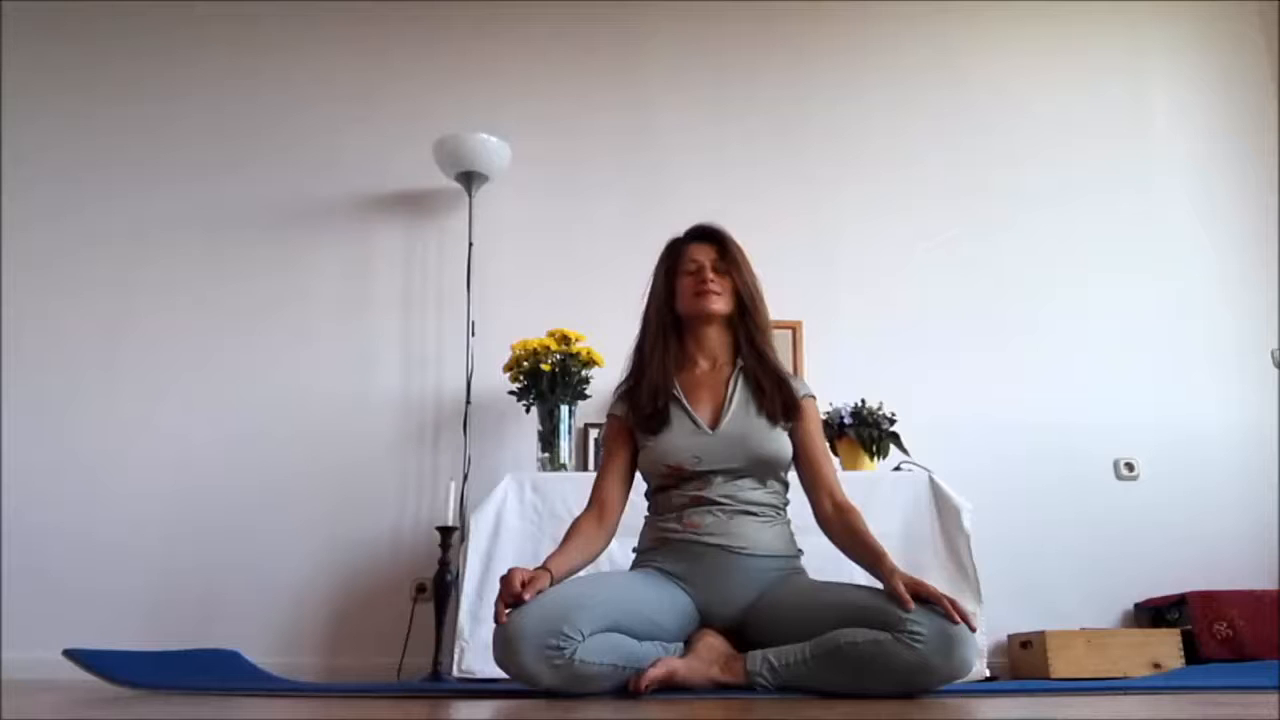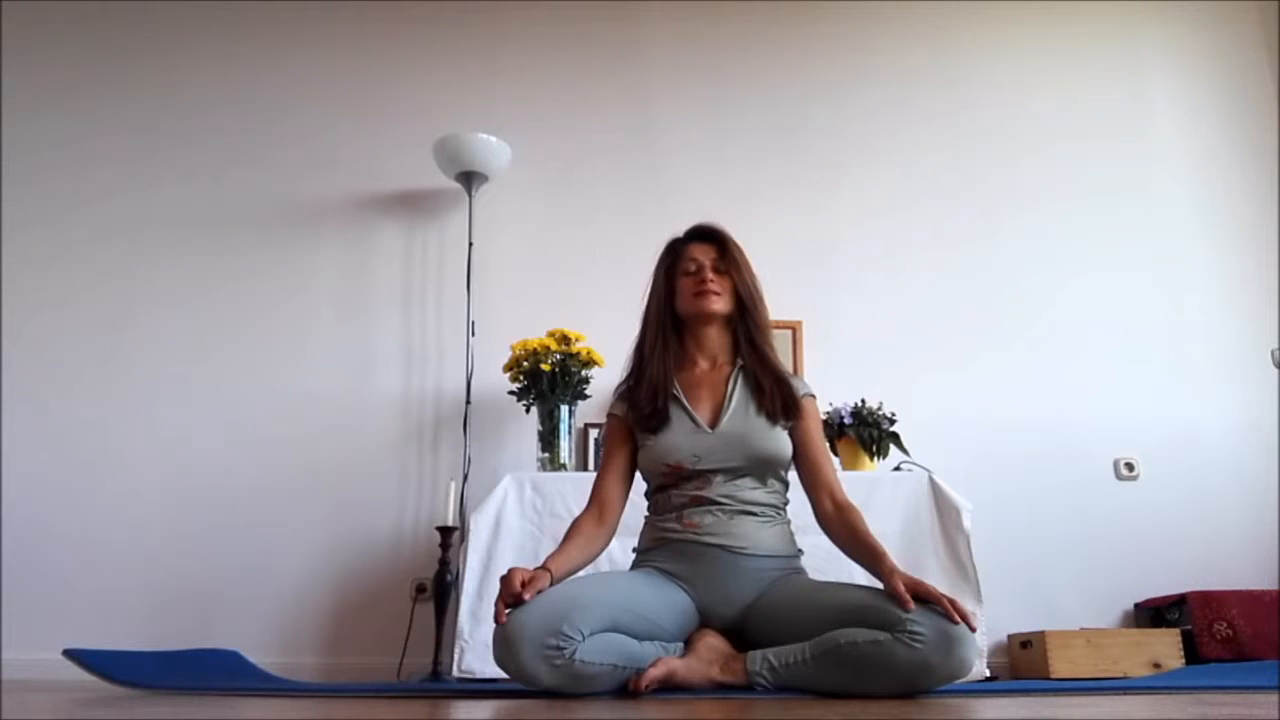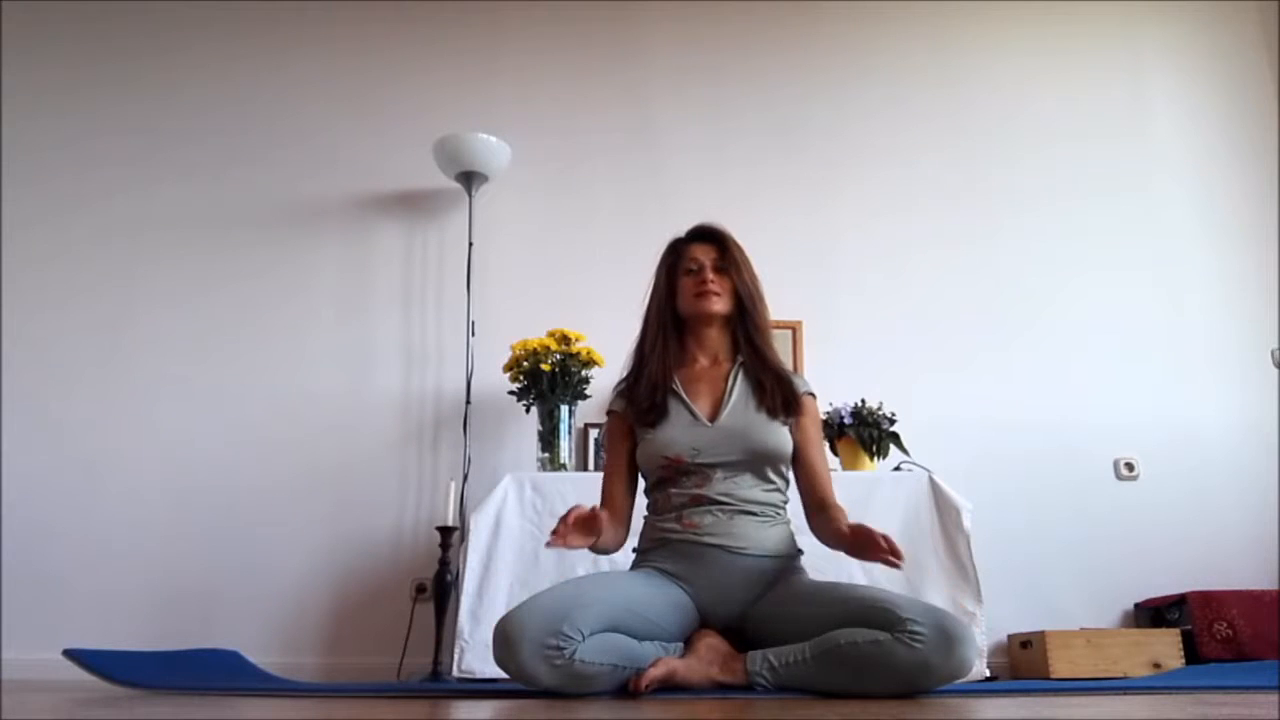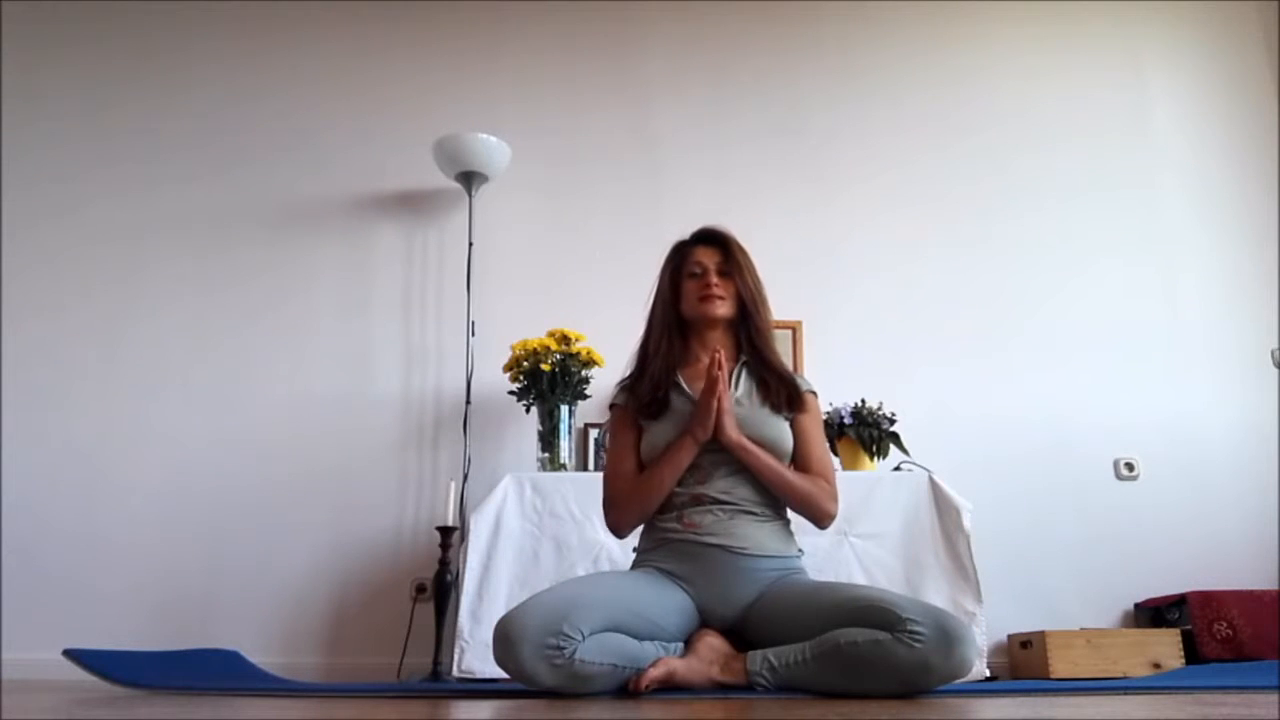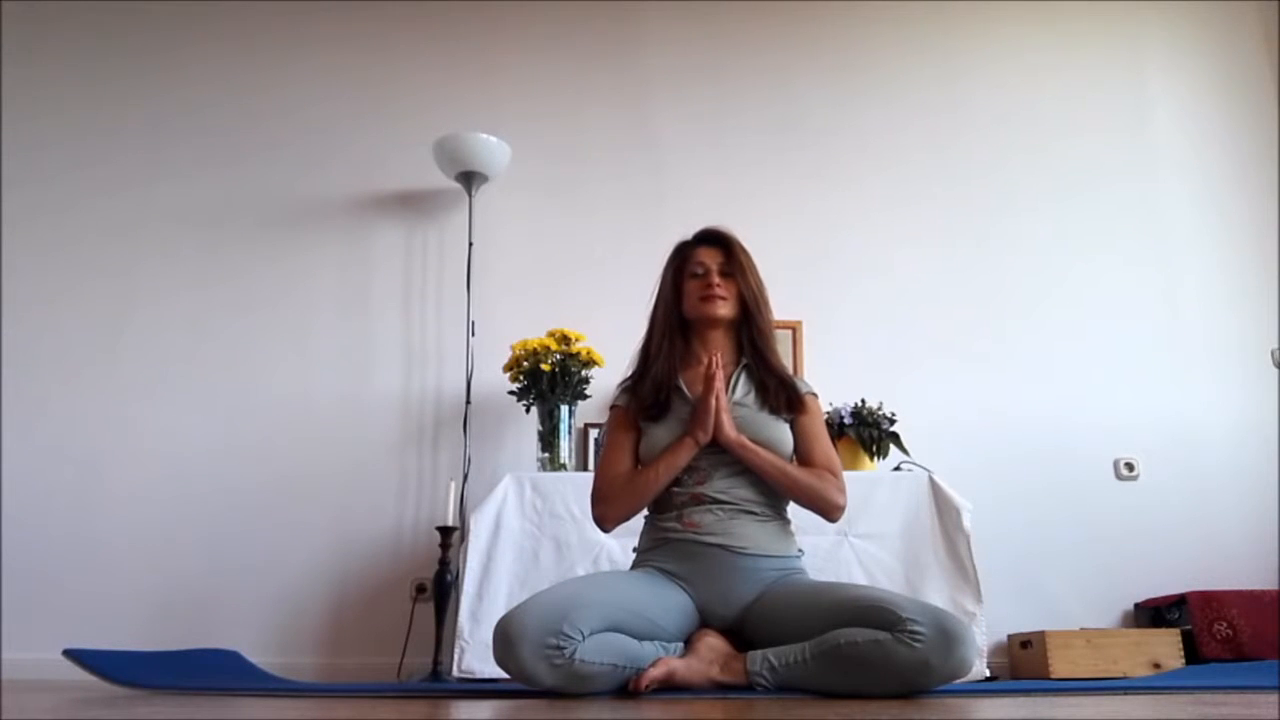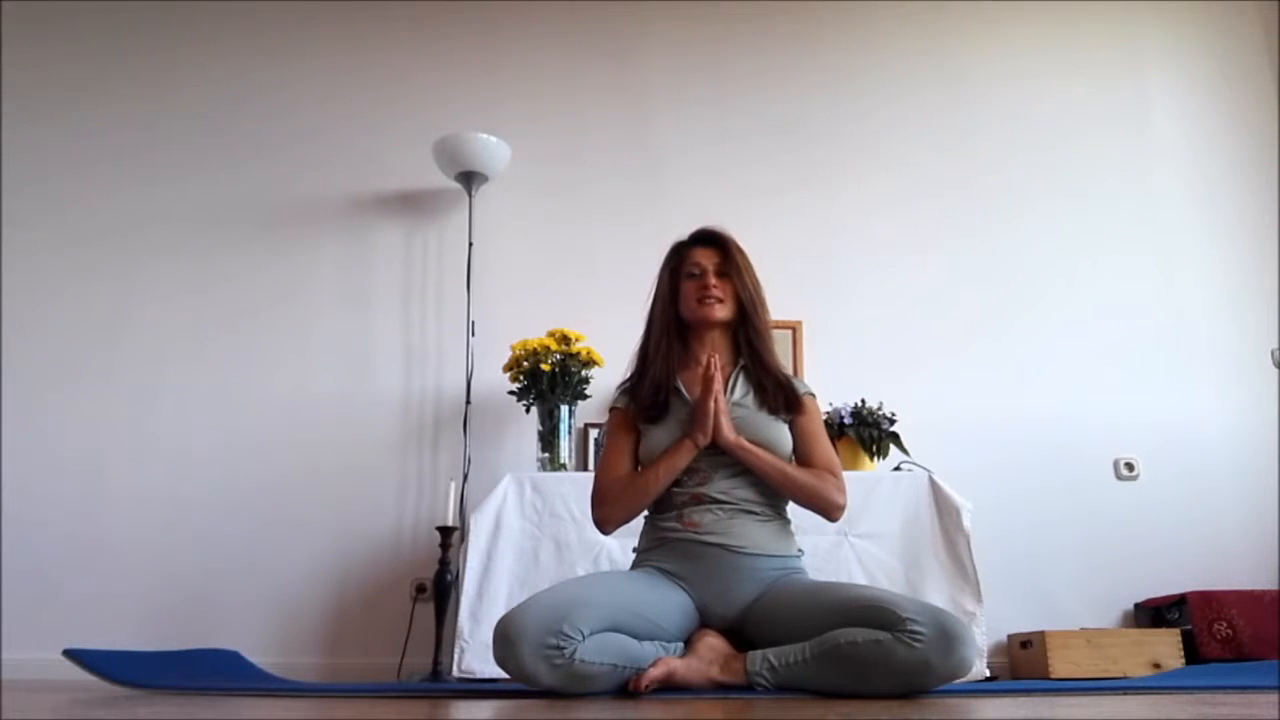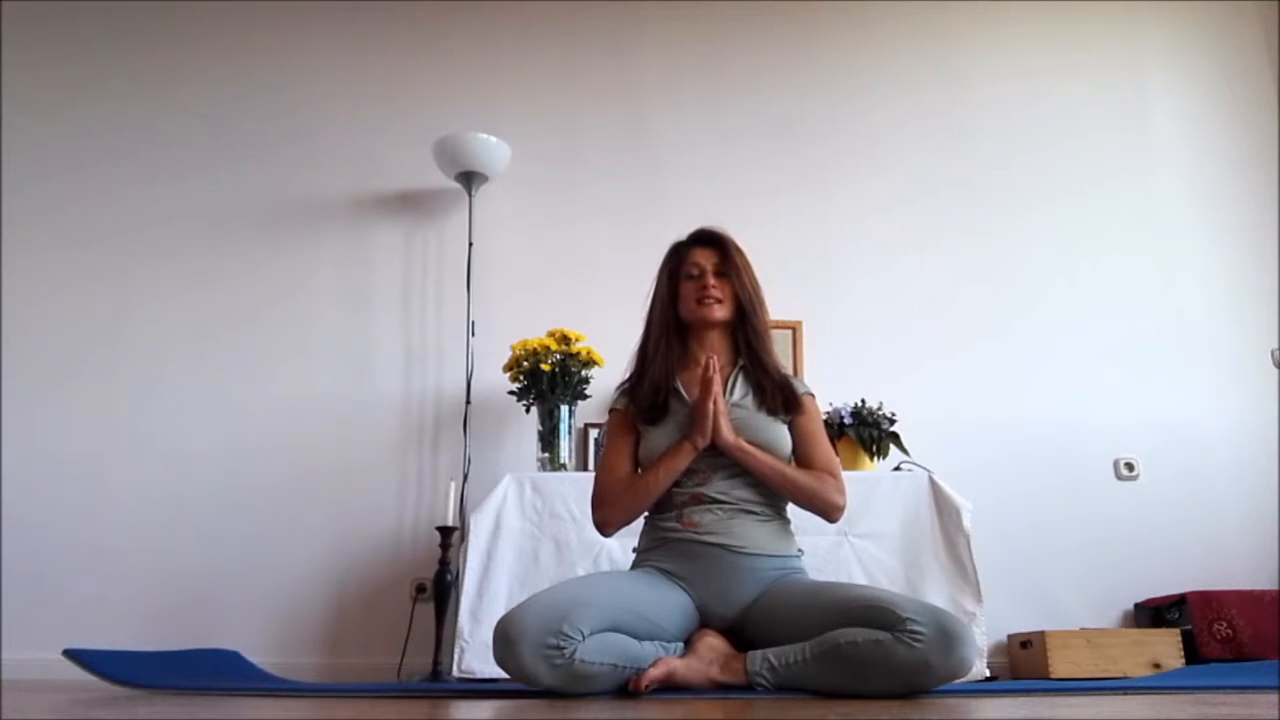
dt=0.4s
person 1, frame 1
left shoulder: (785, 391)
right shoulder: (636, 400)
left elbow: (832, 505)
right elbow: (602, 514)
left wrist: (889, 570)
right wrist: (547, 572)
left hip: (771, 580)
right hip: (667, 578)
left knee: (946, 644)
right knee: (524, 638)
left ankle: (732, 665)
right ankle: (706, 655)
person 1, frame 2
left shoulder: (785, 391)
right shoulder: (636, 400)
left elbow: (832, 504)
right elbow: (602, 514)
left wrist: (890, 571)
right wrist: (546, 572)
left hip: (771, 579)
right hip: (668, 578)
left knee: (945, 644)
right knee: (523, 640)
left ankle: (733, 665)
right ankle: (708, 658)
person 1, frame 3
left shoulder: (785, 389)
right shoulder: (635, 397)
left elbow: (824, 507)
right elbow: (616, 522)
left wrist: (845, 533)
right wrist: (594, 528)
left hip: (771, 580)
right hip: (666, 579)
left knee: (945, 644)
right knee: (522, 641)
left ankle: (730, 665)
right ankle: (707, 656)
person 1, frame 4
left shoulder: (788, 389)
right shoulder: (638, 394)
left elbow: (825, 507)
right elbow: (620, 517)
left wrist: (734, 438)
right wrist: (694, 435)
left hip: (771, 578)
right hip: (668, 576)
left knee: (944, 644)
right knee: (522, 640)
left ankle: (732, 665)
right ankle: (712, 658)
person 1, frame 5
left shoulder: (788, 391)
right shoulder: (639, 395)
left elbow: (832, 500)
right elbow: (607, 510)
left wrist: (734, 437)
right wrist: (693, 436)
left hip: (770, 579)
right hip: (667, 577)
left knee: (945, 643)
right knee: (523, 638)
left ankle: (731, 664)
right ankle: (707, 655)
person 1, frame 6
left shoulder: (786, 391)
right shoulder: (638, 396)
left elbow: (832, 500)
right elbow: (607, 513)
left wrist: (734, 439)
right wrist: (692, 439)
left hip: (770, 578)
right hip: (668, 576)
left knee: (944, 643)
right knee: (522, 638)
left ankle: (731, 664)
right ankle: (711, 658)
person 1, frame 7
left shoulder: (786, 391)
right shoulder: (638, 398)
left elbow: (832, 500)
right elbow: (607, 515)
left wrist: (732, 441)
right wrist: (691, 441)
left hip: (770, 579)
right hip: (666, 578)
left knee: (945, 644)
right knee: (521, 638)
left ankle: (731, 665)
right ankle: (707, 654)
